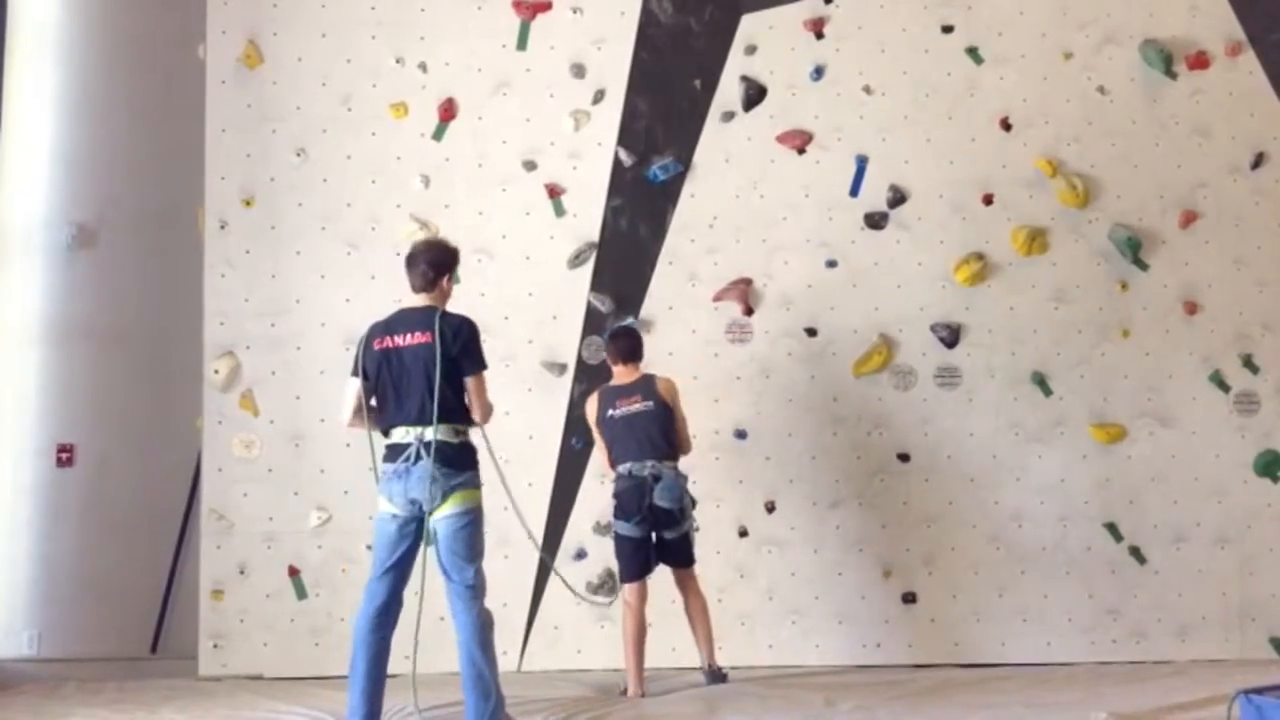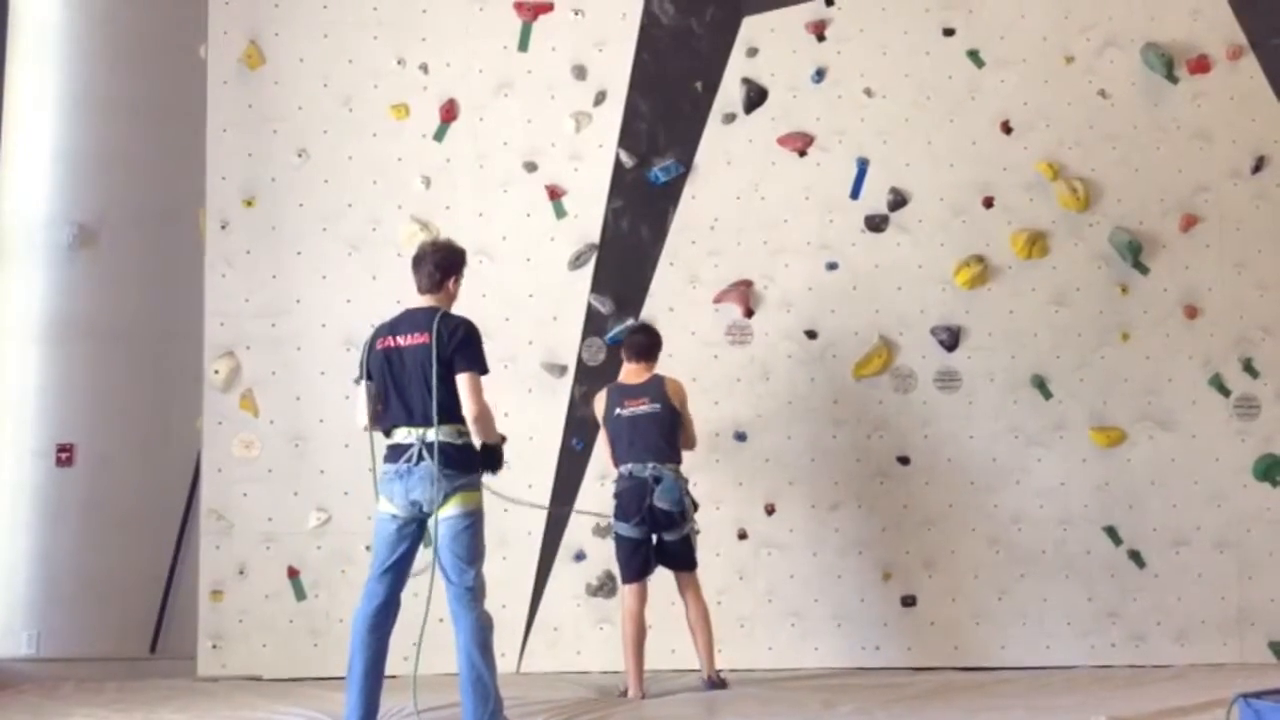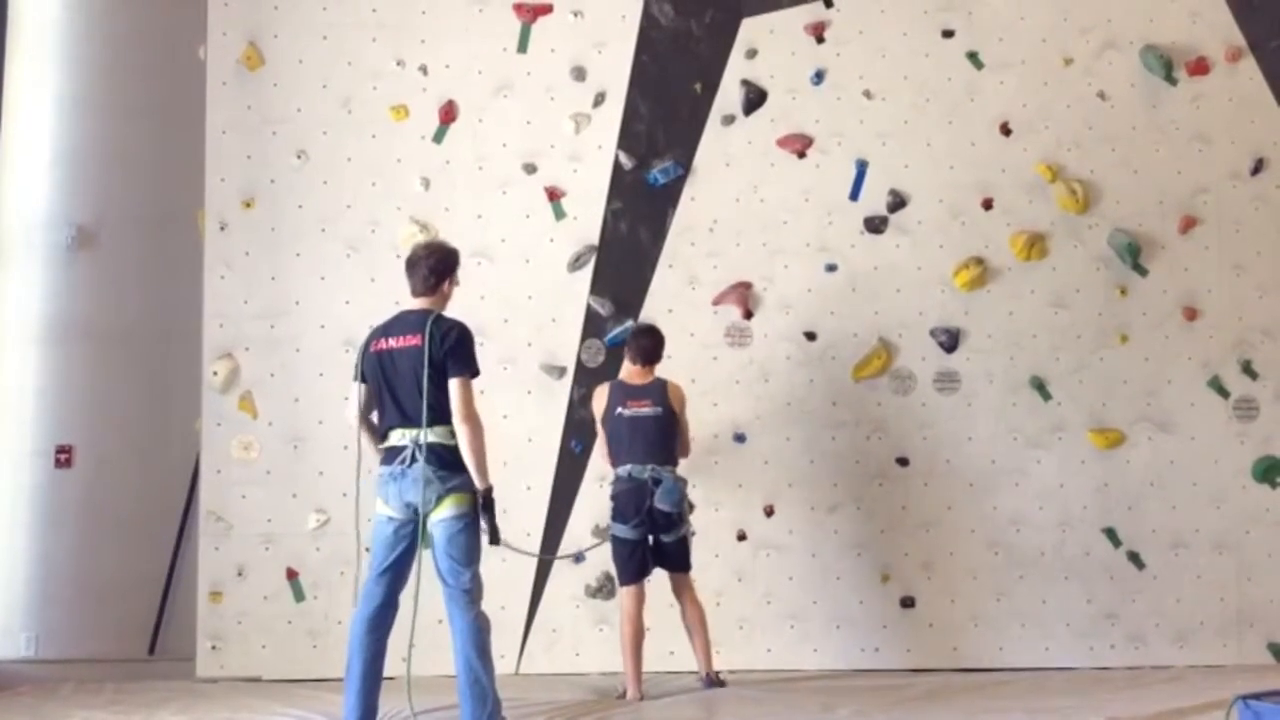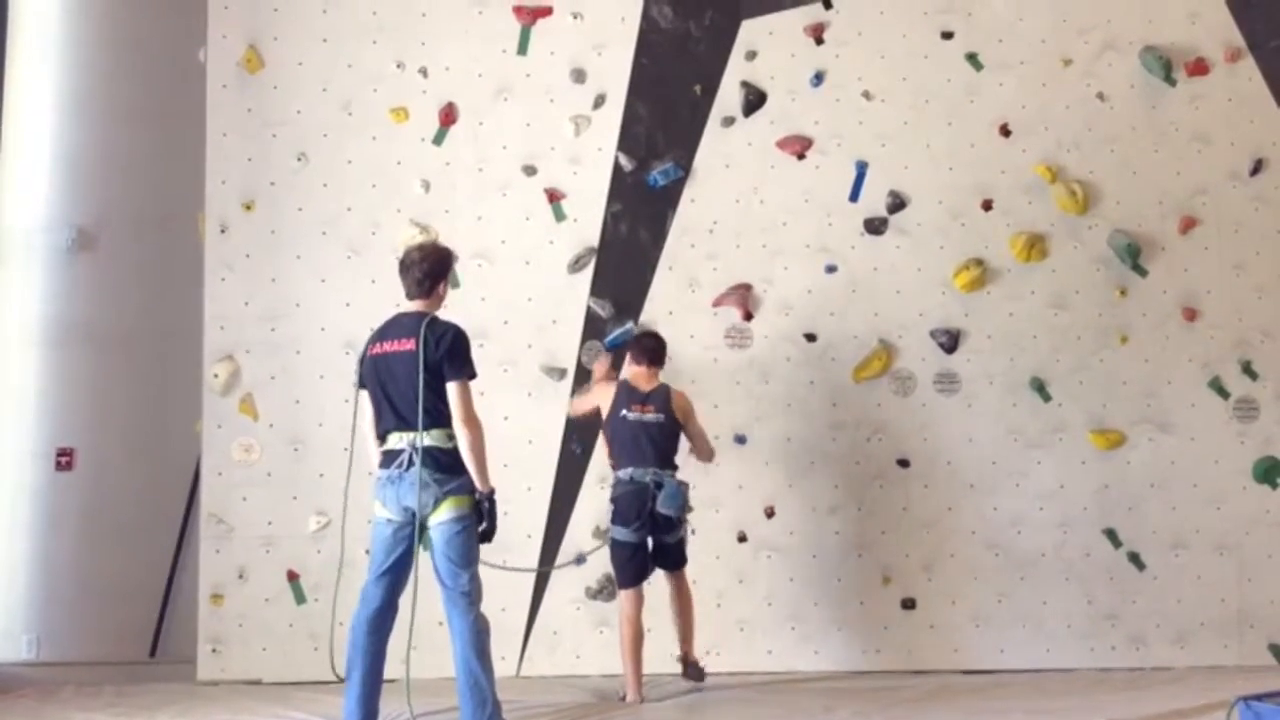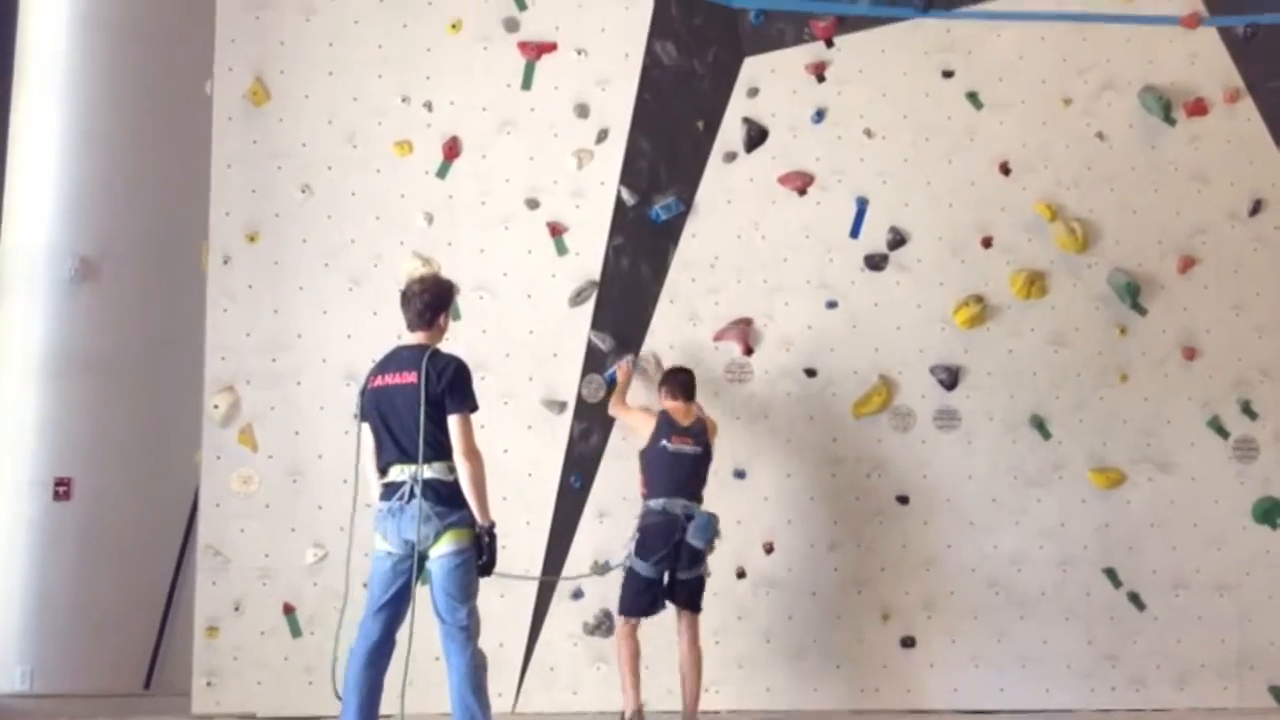
dt=0.5s
person 1, frame 1
left shoulder: (376, 335)
right shoulder: (457, 328)
left elbow: (352, 415)
right elbow: (480, 412)
right wrist: (465, 410)
left hip: (396, 472)
right hip: (448, 469)
left knee: (380, 594)
right knee: (465, 594)
person 1, frame 2
left shoulder: (382, 336)
right shoulder: (458, 330)
left elbow: (367, 418)
right elbow: (474, 412)
right wrist: (492, 442)
left hip: (396, 472)
right hip: (450, 472)
left knee: (378, 595)
right knee: (465, 596)
person 1, frame 3
left shoulder: (378, 338)
right shoulder: (451, 332)
left elbow: (359, 417)
right elbow: (464, 417)
right wrist: (483, 487)
left hip: (393, 475)
right hip: (444, 475)
left knee: (377, 596)
right knee: (462, 598)
person 1, frame 4
left shoulder: (375, 342)
right shoulder: (446, 336)
left elbow: (370, 426)
right elbow: (464, 421)
right wrist: (485, 489)
left hip: (391, 479)
right hip: (442, 478)
left knee: (376, 598)
right knee: (461, 600)
person 1, frame 5
left shoulder: (377, 373)
right shoulder: (448, 368)
left elbow: (371, 459)
right elbow: (465, 453)
right wrist: (485, 523)
left hip: (392, 510)
right hip: (442, 510)
left knee: (375, 631)
right knee: (459, 634)
person 2, frame 1
left shoulder: (596, 402)
right shoulder: (663, 386)
left elbow: (609, 460)
right elbow: (684, 446)
left hip: (629, 494)
right hip: (669, 490)
left knee: (633, 595)
right knee: (687, 581)
left ankle: (635, 685)
right ankle: (710, 666)
person 2, frame 2
left shoulder: (604, 398)
right shoulder: (672, 388)
left elbow: (613, 458)
right elbow: (689, 442)
left hip: (630, 495)
right hip: (670, 492)
left knee: (633, 596)
right knee: (689, 585)
left ankle: (634, 687)
right ankle: (710, 673)
person 2, frame 3
left shoulder: (603, 394)
right shoulder: (672, 393)
left elbow: (607, 454)
right elbow: (683, 449)
left hip: (627, 495)
right hip: (667, 493)
left knee: (630, 596)
right knee: (683, 586)
left ankle: (633, 688)
right ankle: (707, 671)
person 2, frame 4
left shoulder: (609, 391)
right shoulder: (676, 399)
left elbow: (574, 407)
right elbow: (707, 454)
left wrist: (598, 378)
right wrist: (691, 446)
left hip: (628, 498)
right hip: (667, 497)
left knee: (630, 599)
right knee: (677, 577)
left ankle: (633, 693)
right ankle: (689, 659)
person 2, frame 5
left shoulder: (649, 421)
right shoulder: (707, 428)
left elbow: (615, 408)
left wrist: (624, 379)
right wrist: (673, 379)
left hip: (656, 529)
left knee: (627, 624)
right knee: (688, 628)
